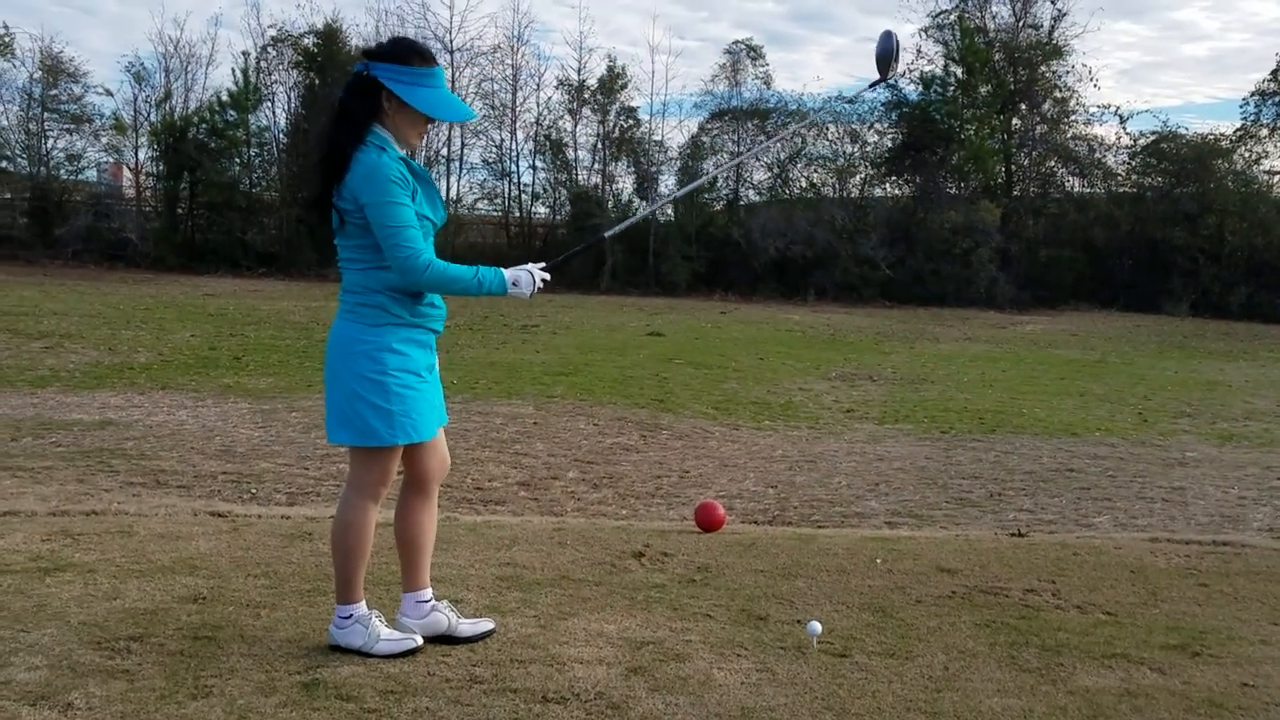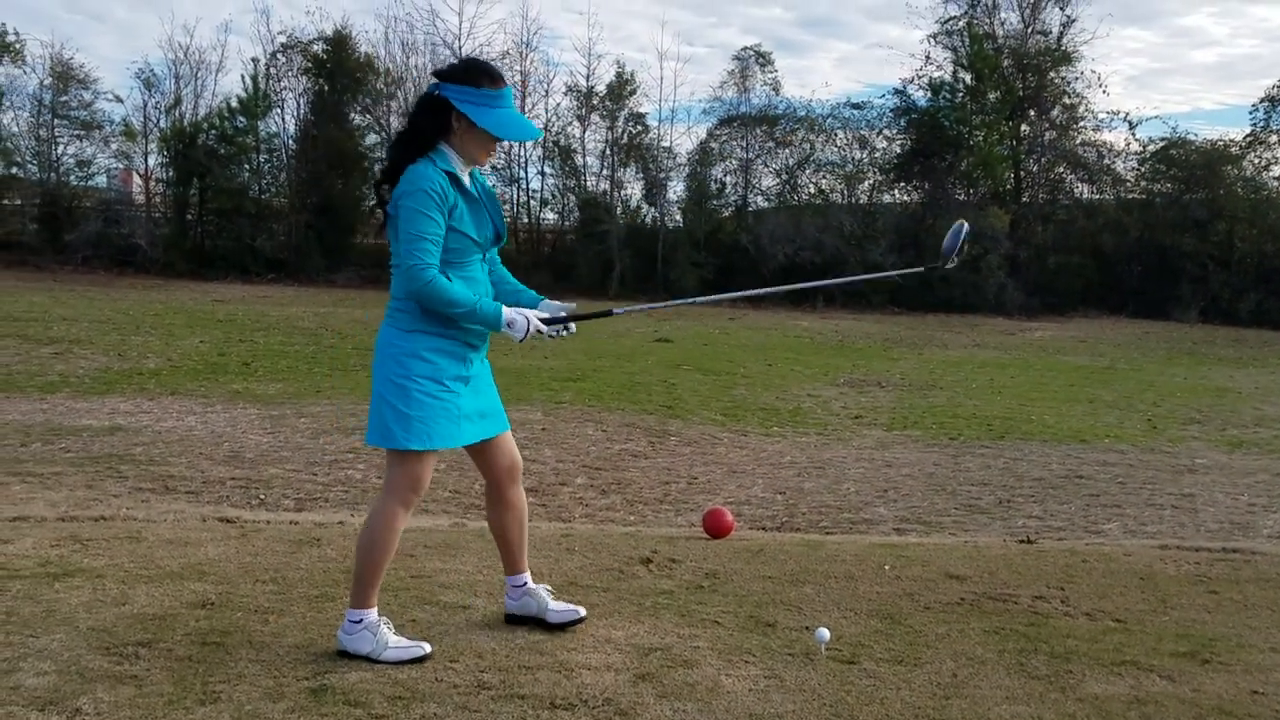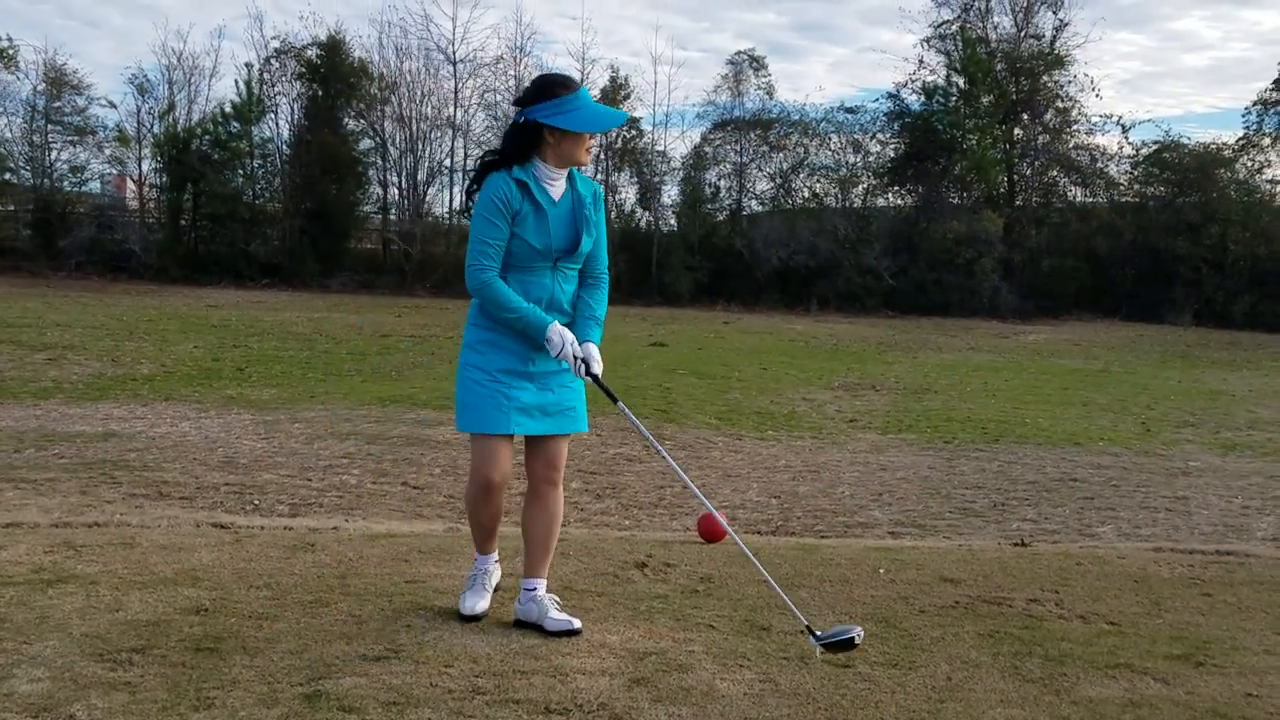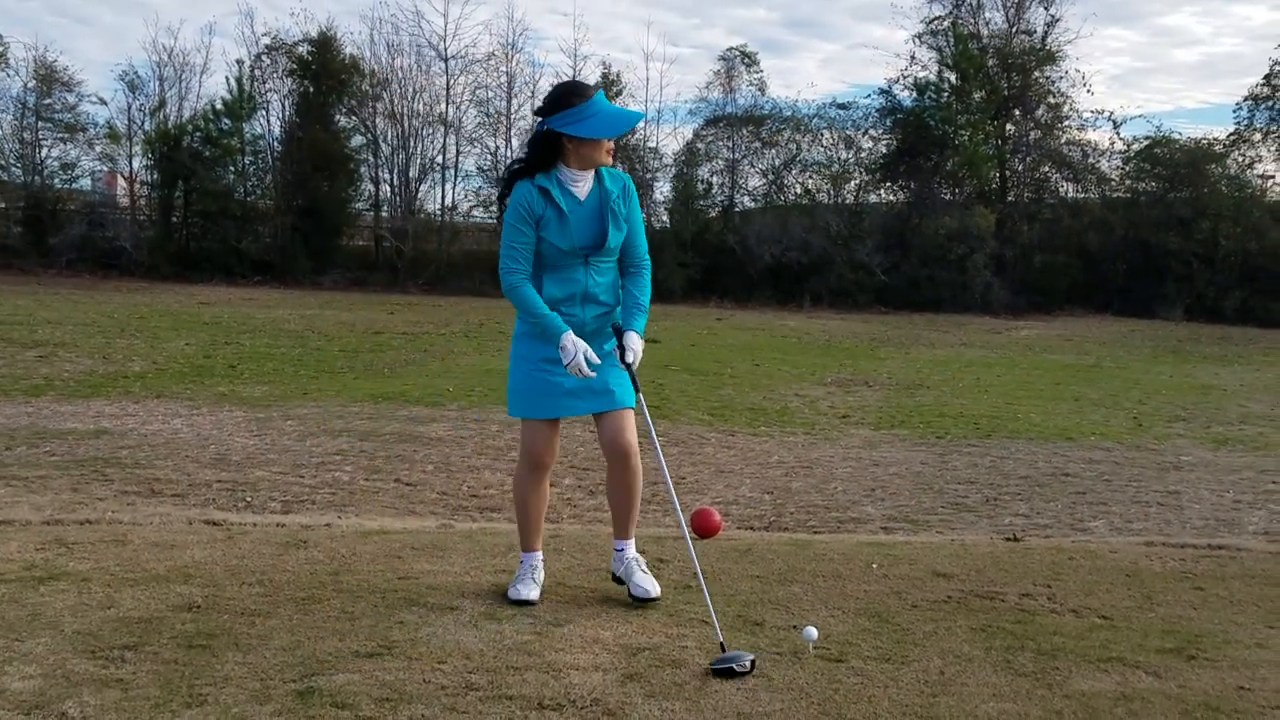
dt=0.5s
person 1, frame 1
left shoulder: (384, 163)
right shoulder: (377, 168)
right elbow: (413, 265)
left wrist: (423, 338)
right wrist: (503, 281)
left hip: (405, 344)
right hip: (381, 346)
left knee: (429, 473)
right knee: (370, 483)
left ankle: (419, 607)
right ankle: (350, 619)
person 1, frame 2
left shoulder: (471, 185)
right shoulder: (425, 182)
left elbow: (486, 267)
right elbow: (421, 279)
left wrist: (538, 304)
right wrist: (501, 317)
left hip: (463, 357)
right hip: (422, 354)
left knee: (506, 471)
right knee: (404, 488)
left ankle: (522, 591)
right ankle: (360, 623)
person 1, frame 3
left shoulder: (587, 195)
right shoulder: (501, 188)
left elbow: (595, 277)
right elbow: (481, 278)
left wrist: (589, 337)
right wrist: (545, 326)
left hip: (556, 356)
right hip: (497, 351)
left knee: (548, 474)
right knee: (491, 474)
left ankle: (533, 595)
right ankle: (485, 563)
person 1, frame 4
left shoulder: (619, 188)
right shoulder: (528, 195)
left elbow: (636, 265)
right elbow: (514, 279)
left wrist: (634, 328)
right wrist: (561, 336)
left hip: (604, 340)
right hip: (543, 343)
left knee: (623, 447)
right knee: (537, 457)
left ankle: (626, 556)
right ankle: (530, 564)
